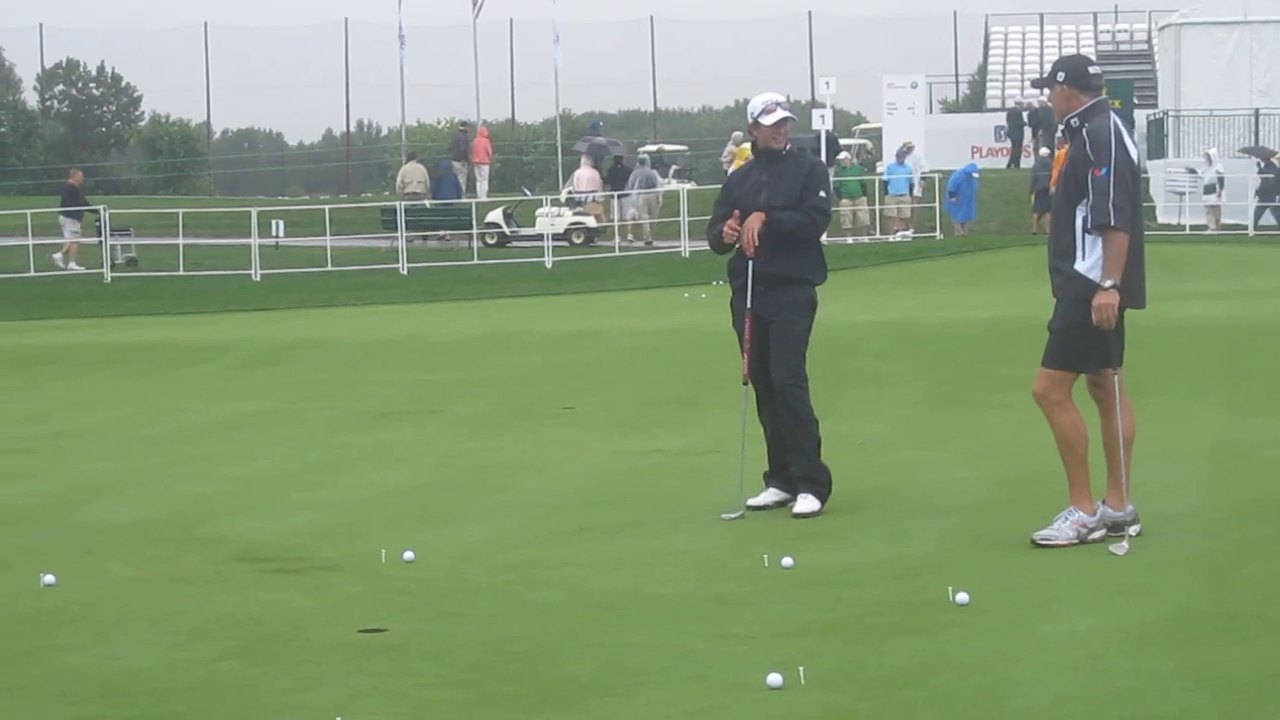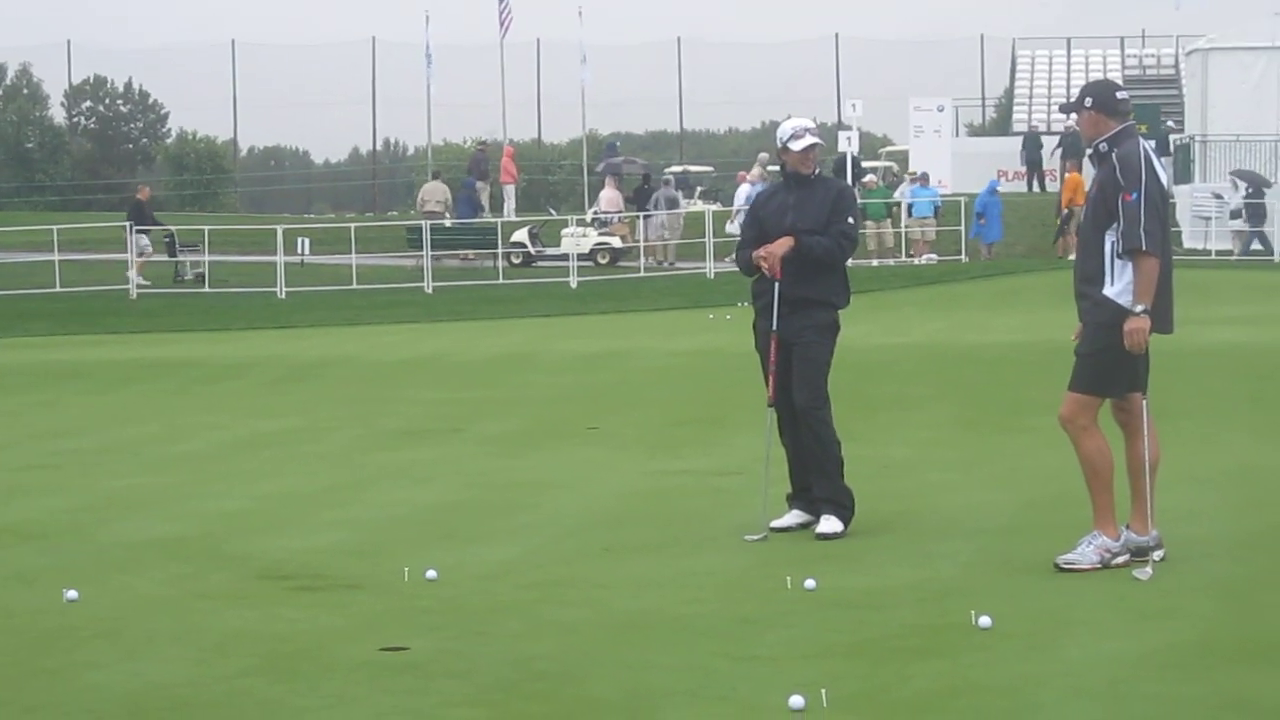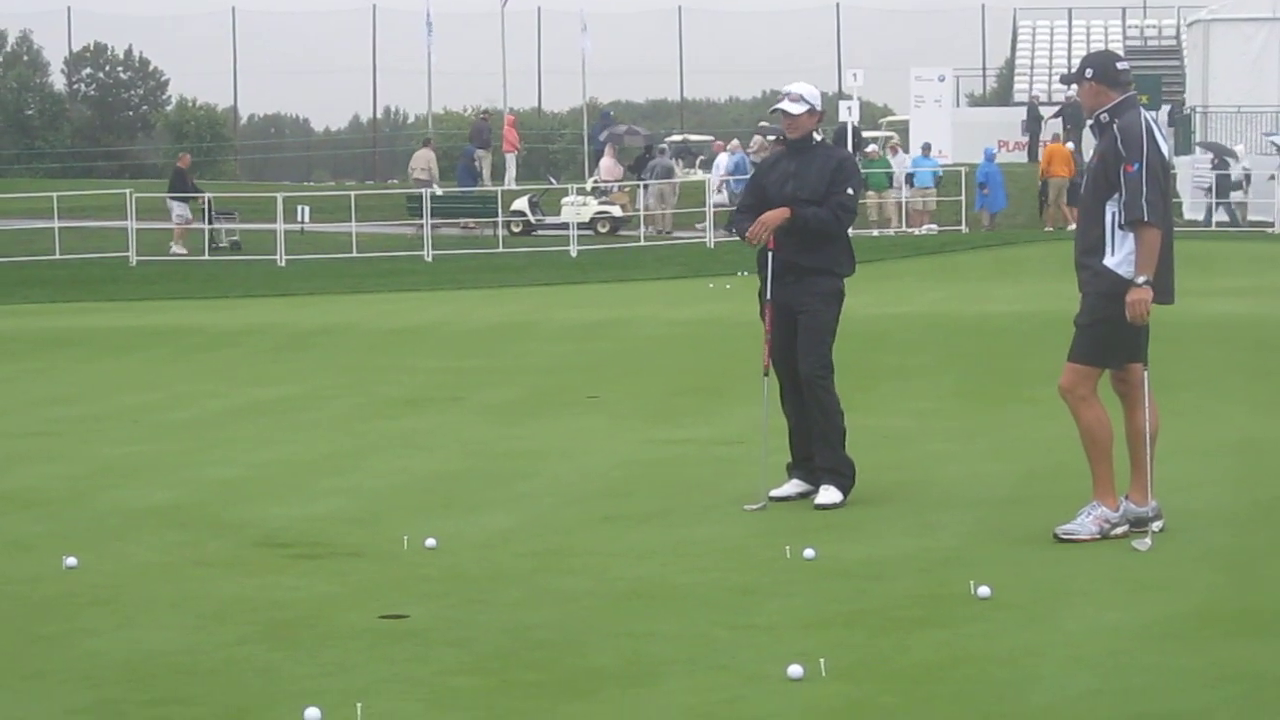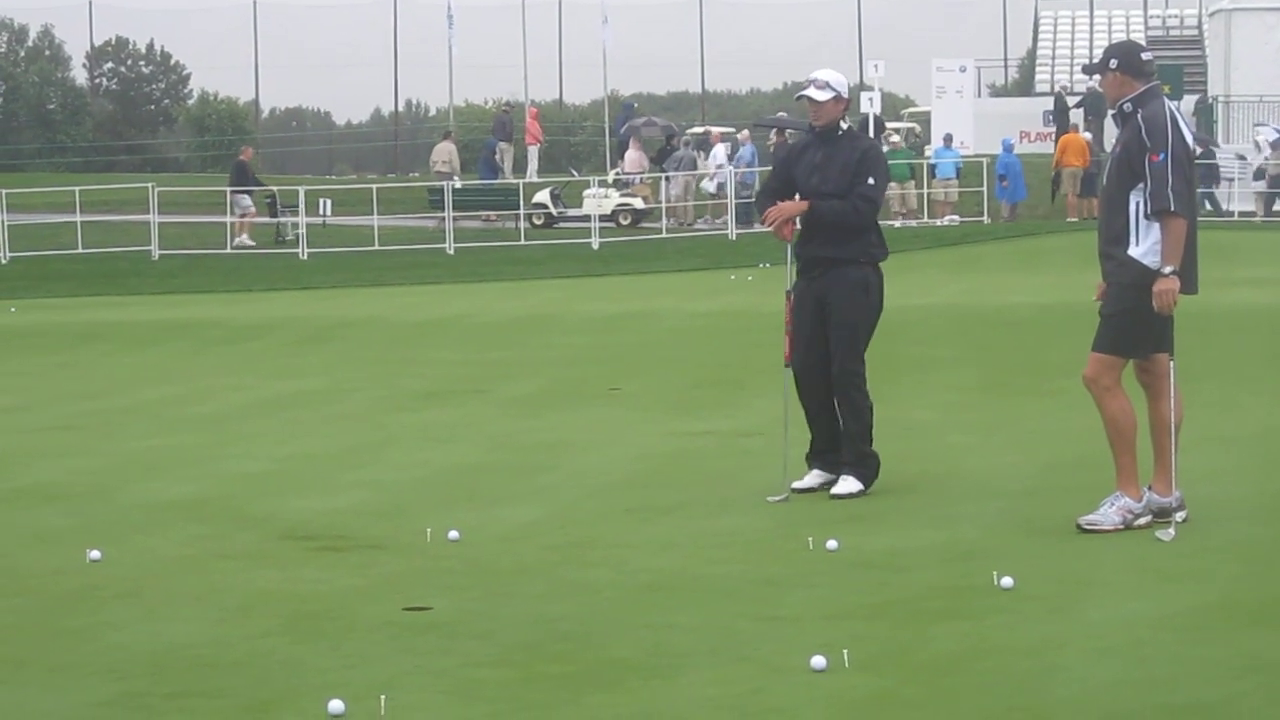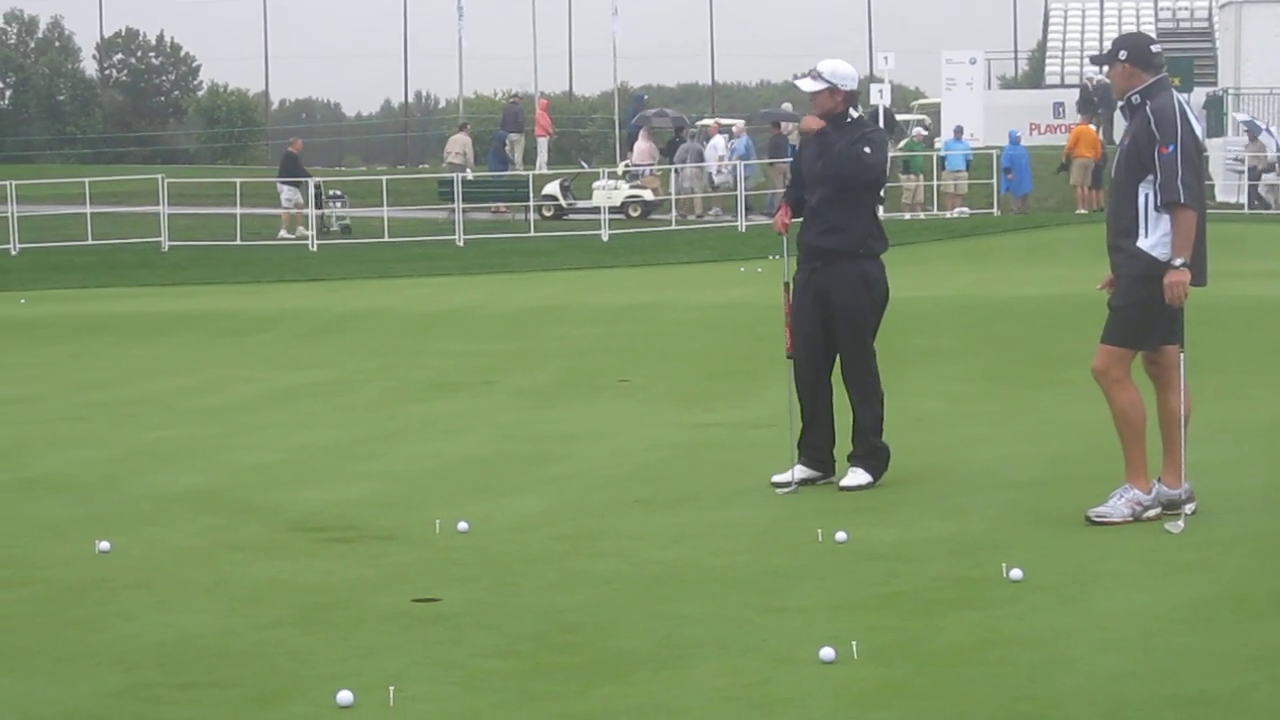
dt=0.7s
person 1, frame 1
left shoulder: (1100, 134)
right shoulder: (1094, 132)
left elbow: (1117, 218)
left wrist: (1109, 285)
left hip: (1094, 286)
right hip: (1090, 285)
left knee: (1051, 390)
right knee: (1105, 388)
left ankle: (1084, 512)
right ankle: (1117, 508)
person 1, frame 2
left shoulder: (1129, 160)
right shoulder: (1119, 158)
left elbow: (1147, 242)
left wrist: (1140, 310)
left hip: (1122, 311)
right hip: (1115, 310)
left knee: (1076, 415)
right knee: (1129, 414)
left ankle: (1108, 536)
right ankle: (1141, 533)
person 1, frame 3
left shoulder: (1131, 132)
right shoulder: (1120, 130)
left elbow: (1149, 214)
left wrist: (1142, 282)
left hip: (1122, 282)
right hip: (1115, 281)
left knee: (1076, 385)
right knee: (1129, 386)
left ankle: (1108, 507)
right ankle: (1140, 504)
person 1, frame 4
left shoulder: (1155, 121)
right shoulder: (1141, 120)
left elbow: (1174, 203)
left wrist: (1170, 271)
right wrist: (1117, 271)
left hip: (1147, 273)
right hip: (1138, 271)
left knee: (1100, 375)
right knee: (1153, 376)
left ankle: (1131, 497)
right ankle: (1163, 495)
person 1, frame 5
left shoulder: (1164, 112)
right shoulder: (1148, 112)
left elbow: (1184, 195)
left wrist: (1180, 263)
right wrist: (1125, 264)
left hip: (1158, 265)
right hip: (1147, 264)
left knee: (1109, 368)
right knee: (1162, 369)
left ankle: (1141, 488)
right ankle: (1172, 486)
person 2, frame 1
left shoulder: (809, 168)
right shoulder: (739, 178)
left elbow: (815, 220)
right elbow: (715, 234)
left wrist: (766, 218)
right wrist: (726, 231)
left hip: (792, 291)
right hip: (748, 292)
left knee: (788, 381)
right knee: (764, 386)
left ankle: (812, 483)
right ankle: (782, 478)
person 2, frame 2
left shoulder: (837, 193)
right shoulder: (765, 200)
left elbow: (842, 245)
right elbow: (743, 255)
left wrist: (794, 242)
right wrist: (756, 256)
left hip: (815, 314)
right hip: (770, 314)
left knee: (810, 403)
right knee: (785, 408)
left ankle: (834, 504)
right ankle: (805, 501)
person 2, frame 3
left shoulder: (839, 162)
right shoulder: (770, 165)
left elbow: (839, 216)
right elbow: (744, 212)
left wrist: (789, 214)
right wrist: (750, 230)
left hip: (820, 282)
right hip: (777, 282)
left knee: (815, 373)
right knee: (789, 377)
left ankle: (836, 475)
right ankle: (805, 470)
person 2, frame 4
left shoulder: (865, 151)
right shoulder: (799, 151)
left elbow: (862, 209)
right elbow: (768, 195)
left wrist: (806, 207)
right wrist: (780, 215)
left hip: (854, 273)
right hip: (811, 271)
left knee: (846, 370)
right knee: (808, 370)
left ankle: (859, 466)
right ankle: (826, 460)
person 2, frame 5
left shoulder: (869, 136)
right shoulder: (811, 138)
left elbow: (855, 171)
left wrist: (823, 132)
right wrist: (787, 207)
left hip: (854, 266)
right hip: (813, 264)
left knee: (858, 365)
right knee: (808, 365)
left ankle: (869, 459)
right ankle: (815, 458)
